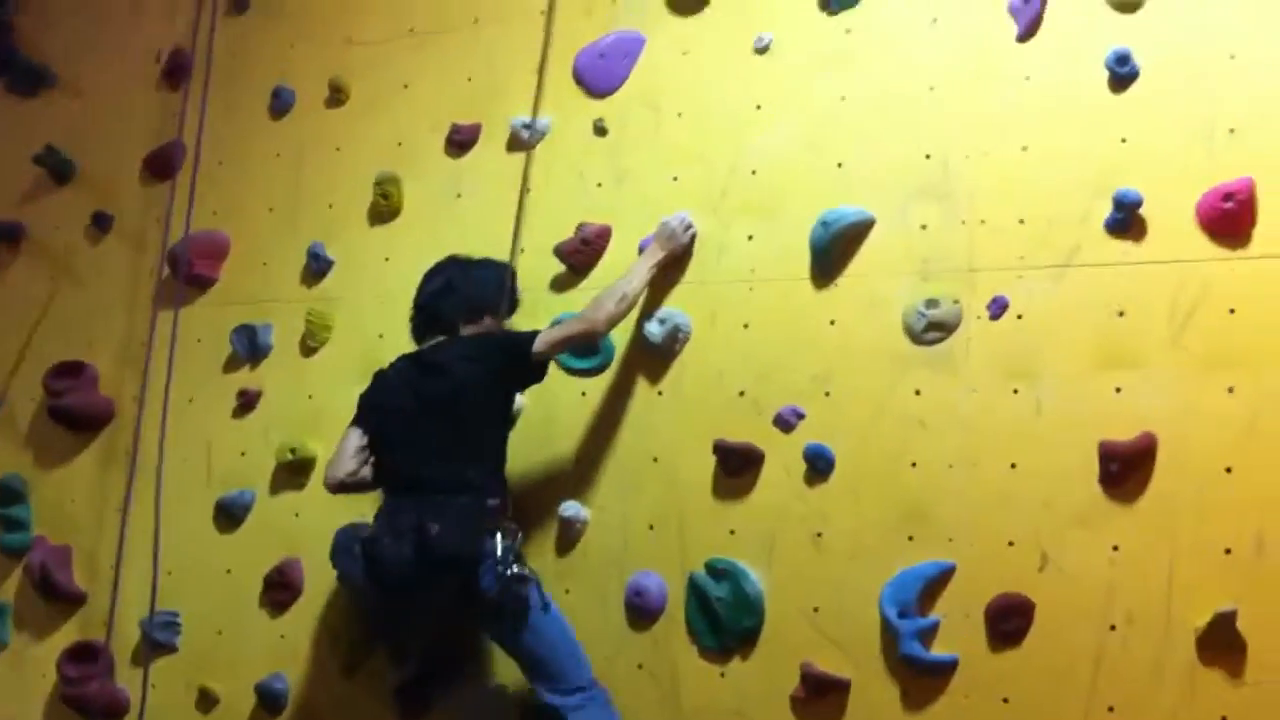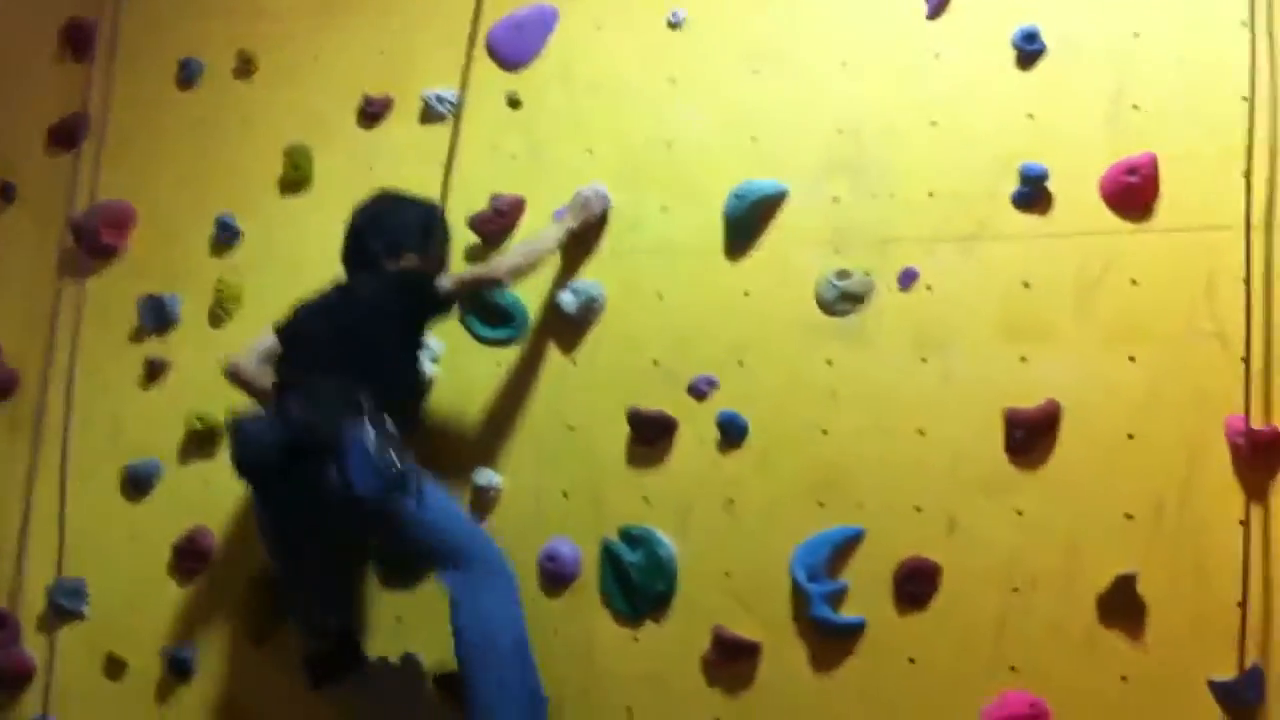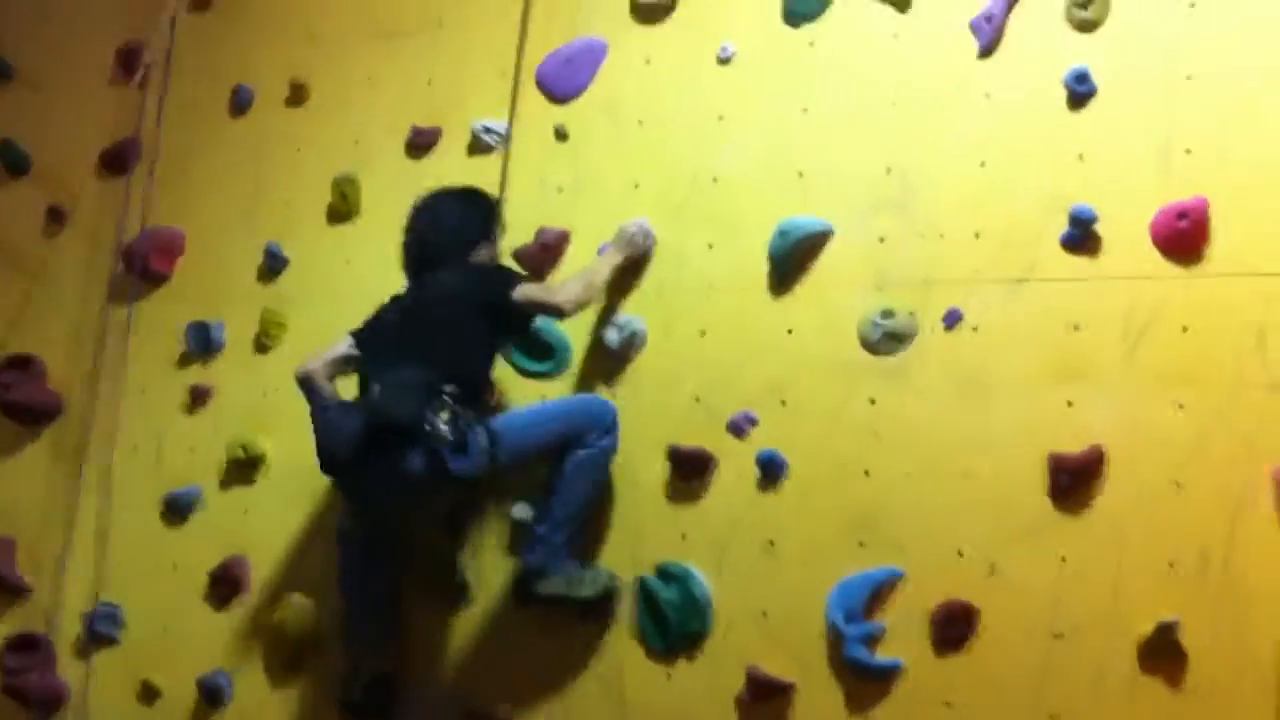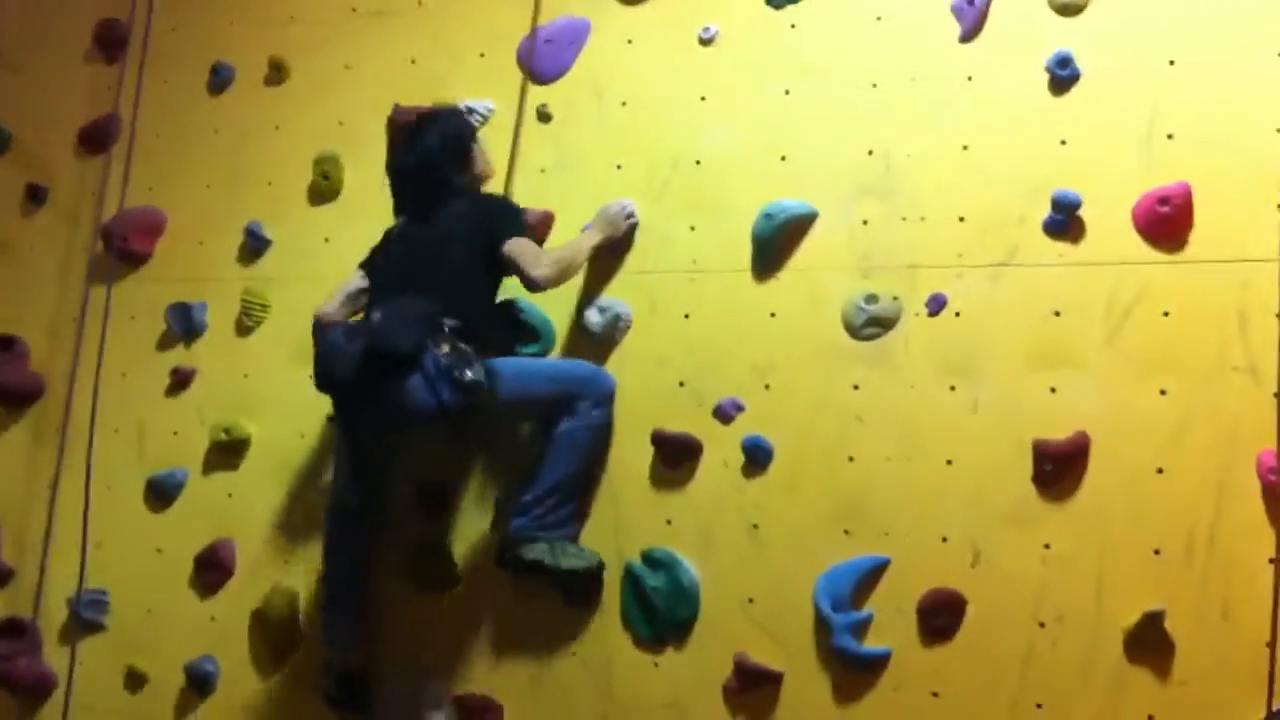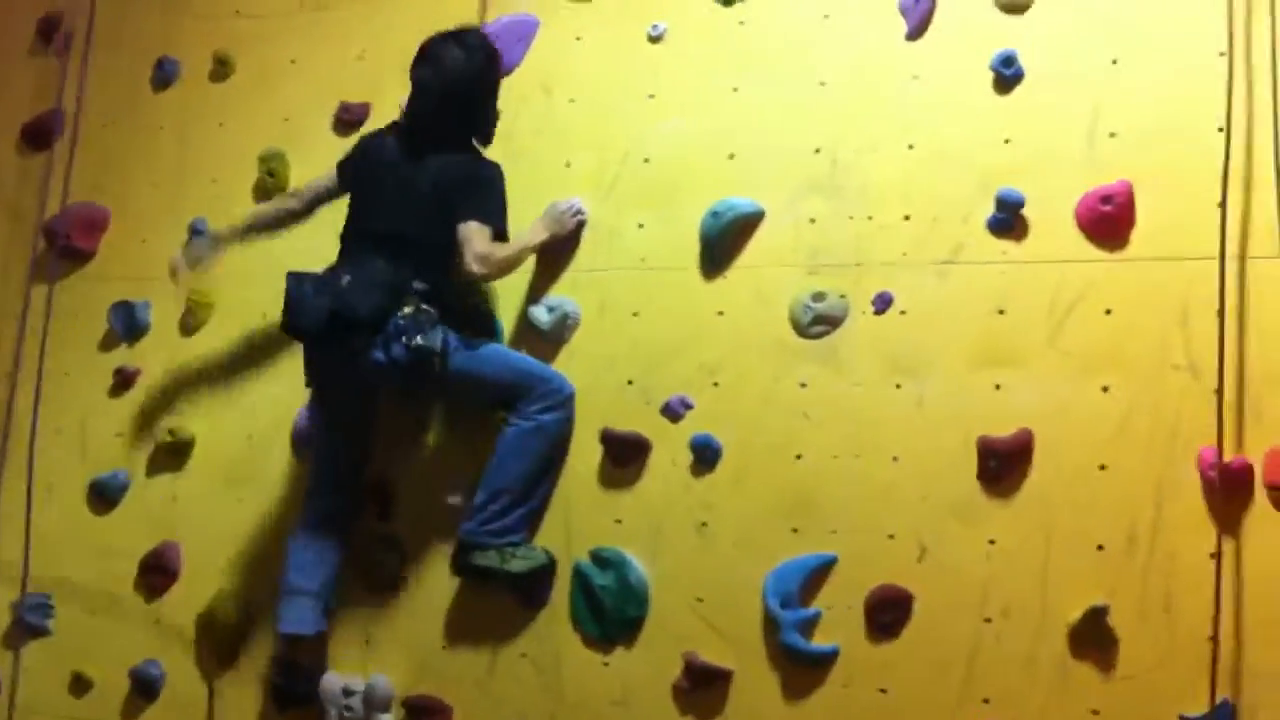
dt=0.4s
person 1, frame 1
left shoulder: (387, 383)
right shoulder: (492, 357)
left elbow: (339, 475)
right elbow: (594, 322)
right wrist: (656, 253)
left hip: (396, 565)
right hip: (477, 560)
left knee: (349, 546)
left ankle: (419, 664)
person 1, frame 2
left shoulder: (316, 311)
right shoulder: (400, 294)
left elbow: (241, 363)
right elbow: (496, 271)
right wrist: (567, 222)
left hip: (285, 465)
right hip: (355, 457)
right knee: (481, 569)
left ankle: (329, 644)
person 1, frame 3
left shoulder: (396, 309)
right shoulder: (481, 283)
left elbow: (311, 371)
right elbow: (563, 300)
left wrist: (349, 428)
right wrist: (615, 254)
left hip: (367, 460)
right hip: (434, 447)
left knee: (365, 545)
right knee: (595, 418)
left ankle: (368, 677)
right ankle: (547, 567)
person 1, frame 4
left shoulder: (398, 236)
right shoulder: (486, 212)
left elbow: (328, 313)
right elbow: (539, 272)
left wrist: (346, 376)
right wrist: (597, 233)
left hip: (364, 382)
right hip: (431, 375)
left knee: (351, 514)
right knee: (591, 389)
left ankle: (345, 662)
right ankle: (536, 535)
person 1, frame 5
left shoulder: (380, 149)
right shoulder: (475, 173)
left elbow: (296, 202)
right elbow: (477, 264)
left wrist: (219, 240)
right wrist: (542, 234)
left knee: (330, 491)
right knee: (548, 395)
left ankle: (298, 633)
right ankle: (490, 539)
